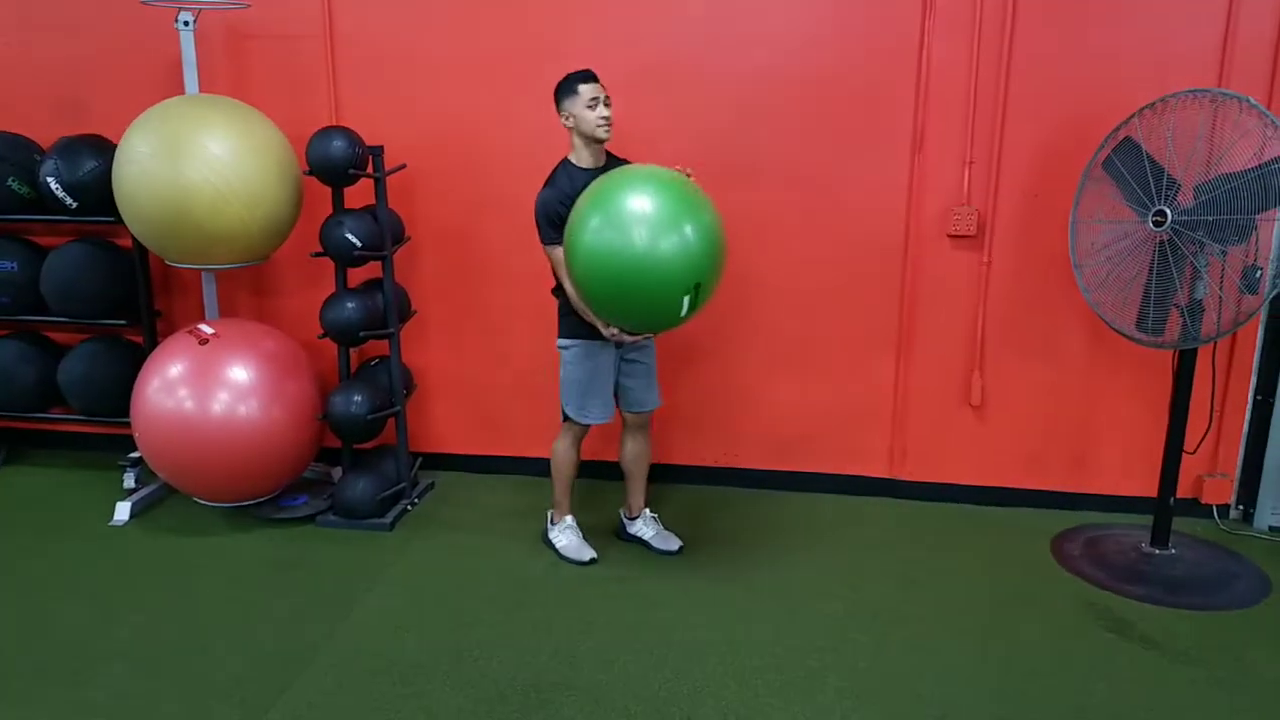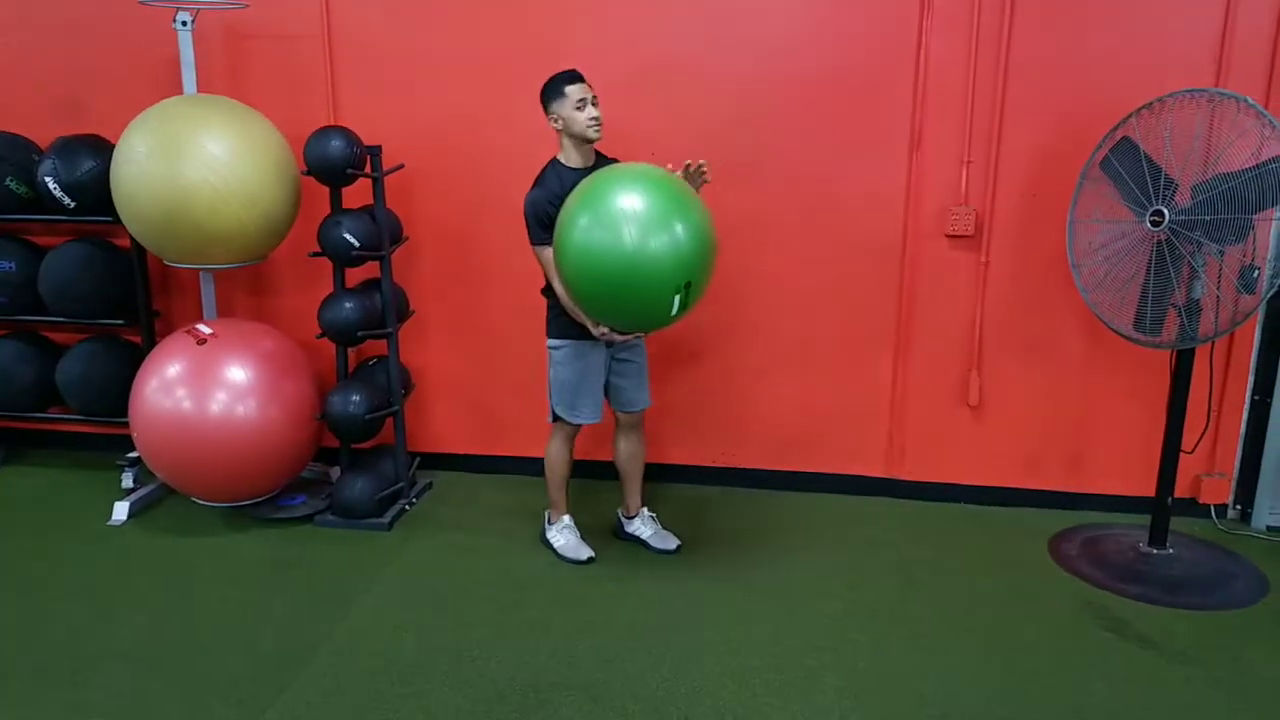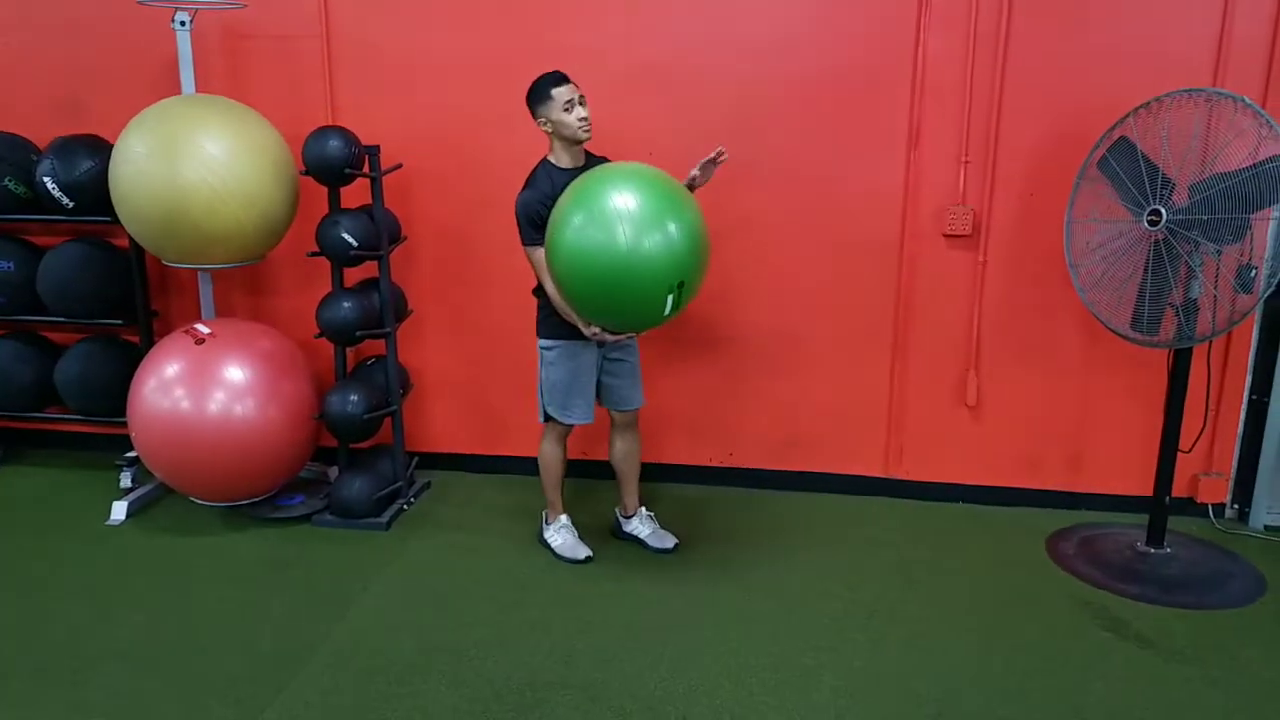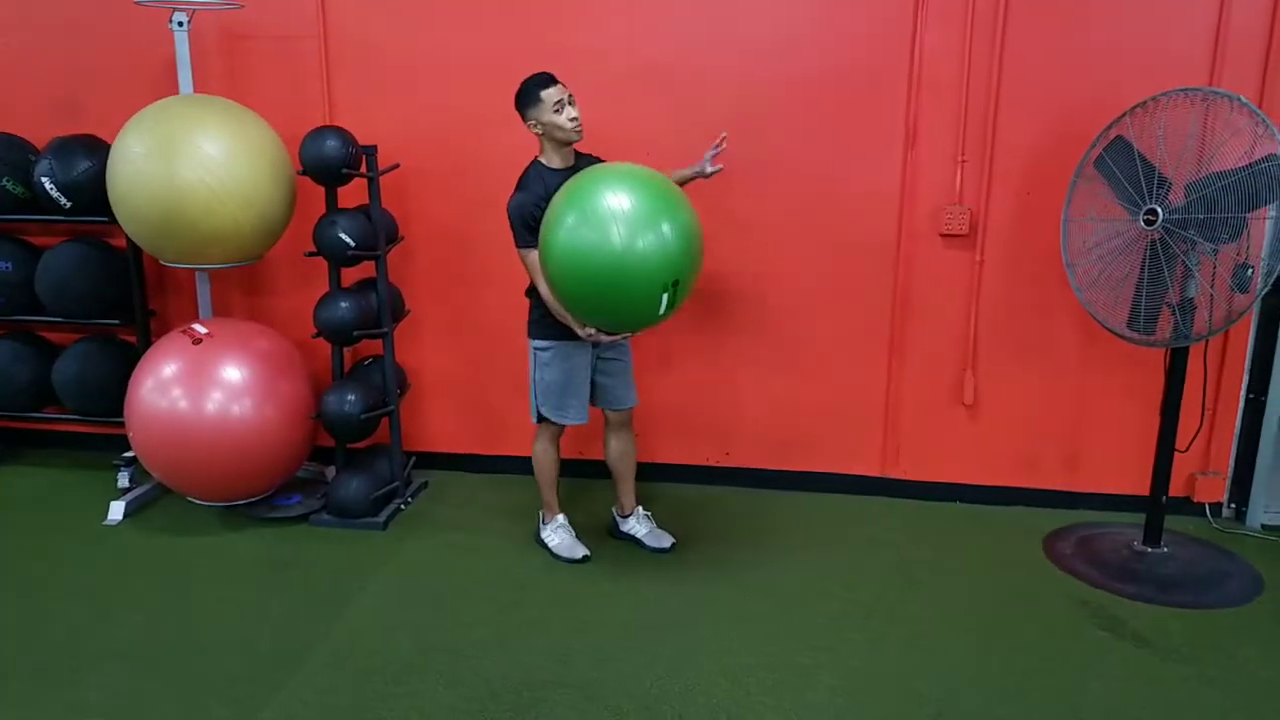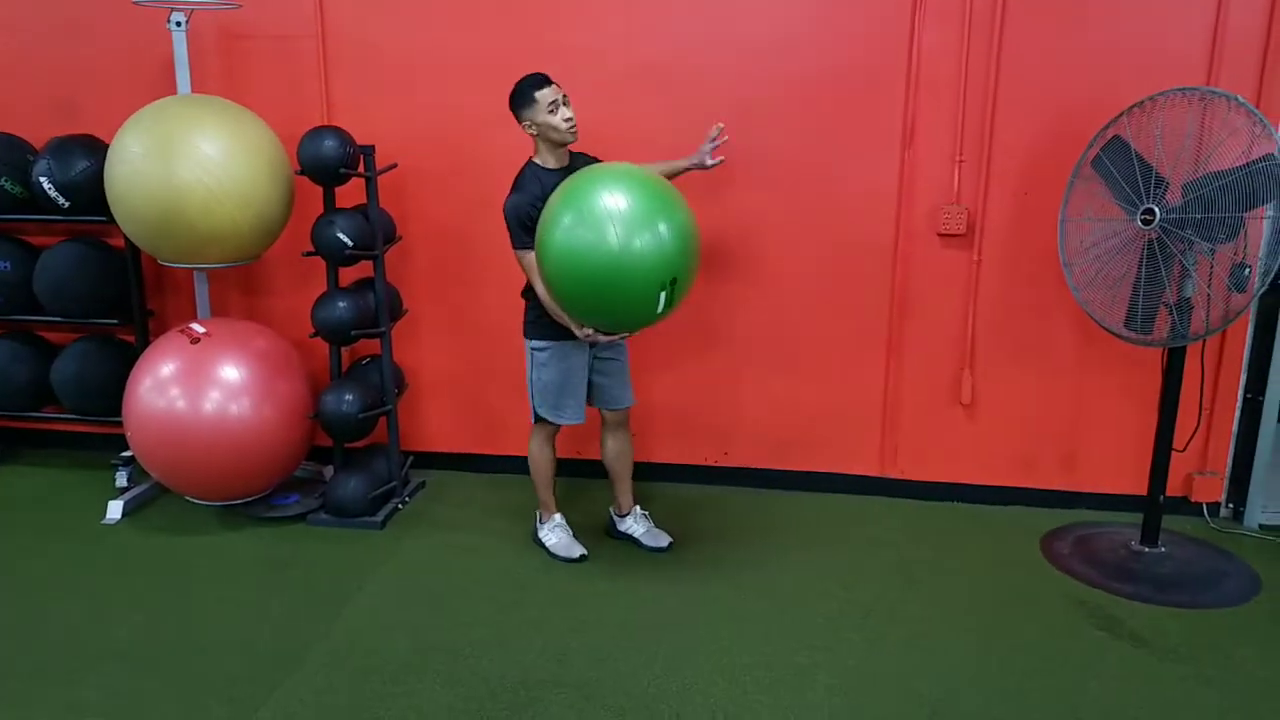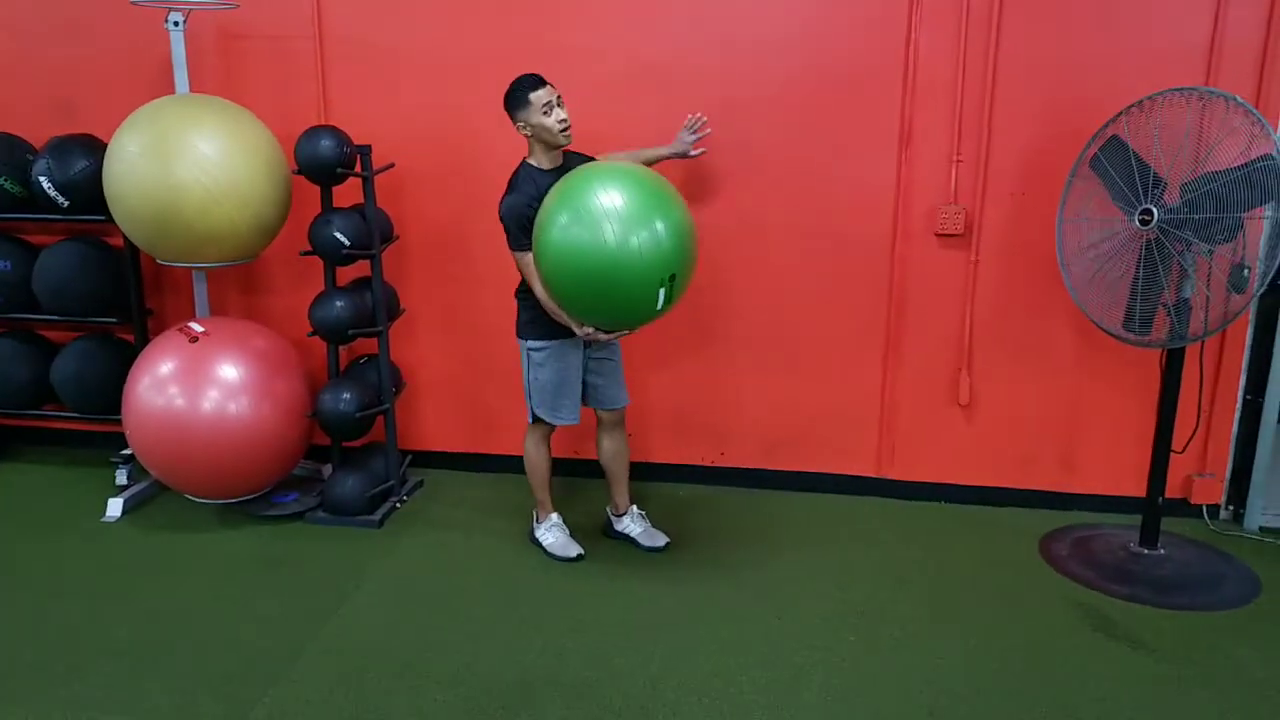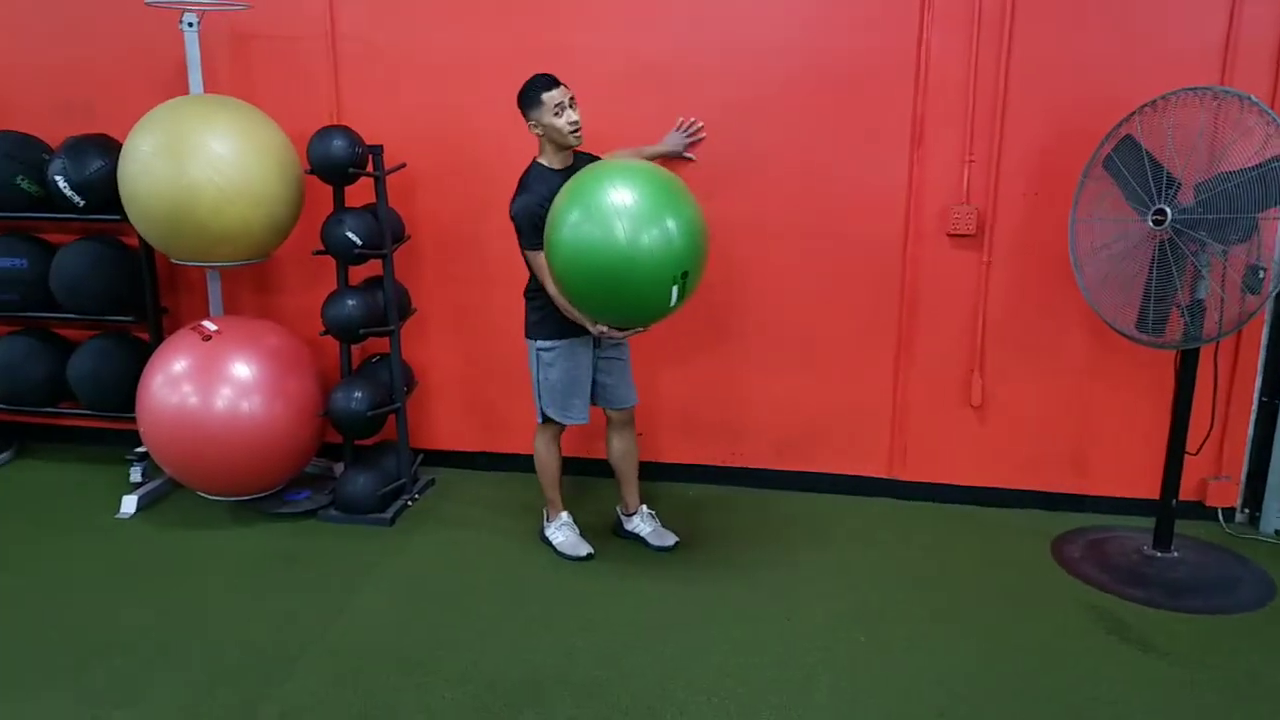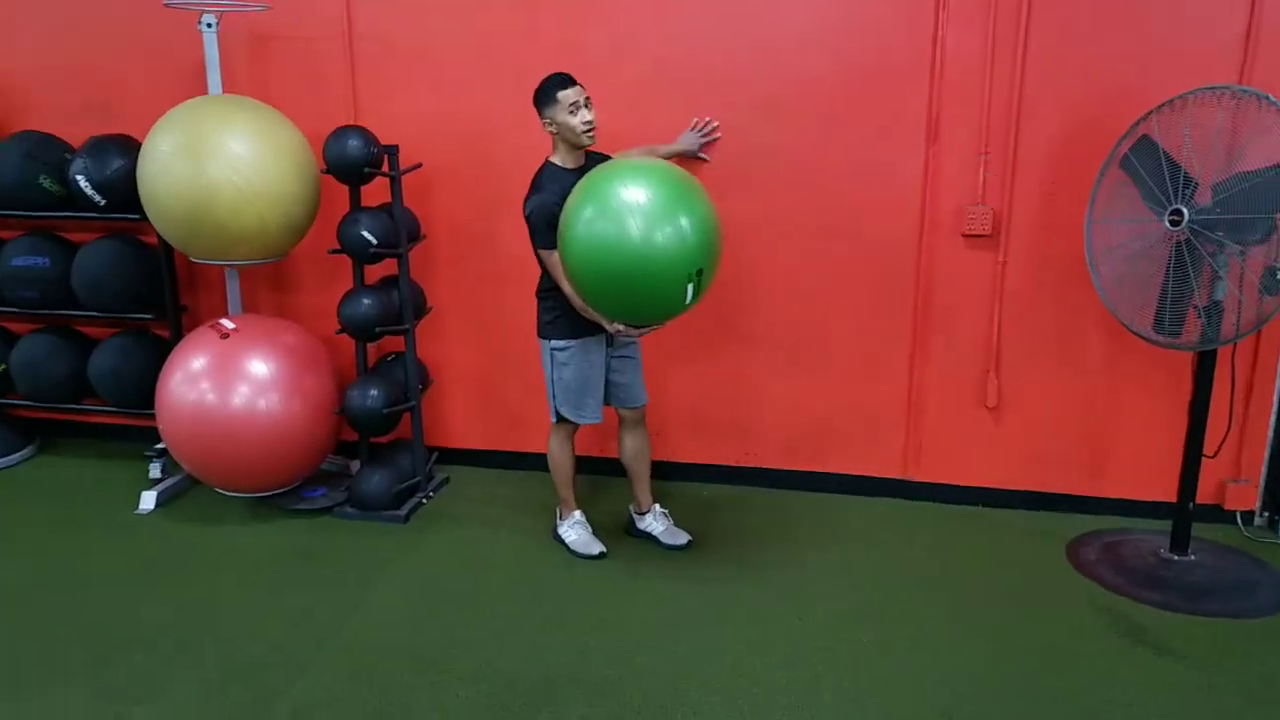
dt=0.1s
person 1, frame 1
left shoulder: (628, 173)
right shoulder: (556, 193)
right elbow: (565, 275)
right wrist: (602, 324)
right hip: (584, 329)
left knee: (639, 420)
right knee: (576, 426)
left ankle: (636, 517)
right ankle: (560, 521)
person 1, frame 2
right shoulder: (545, 194)
right elbow: (556, 276)
right wrist: (591, 325)
right hip: (574, 330)
left knee: (632, 419)
right knee: (567, 426)
left ankle: (633, 516)
right ankle: (557, 521)
person 1, frame 3
left shoulder: (604, 169)
right shoulder: (535, 196)
right elbow: (547, 277)
left wrist: (691, 181)
right wrist: (583, 325)
right hip: (565, 330)
left knee: (626, 418)
right knee: (559, 425)
left ankle: (631, 516)
right ankle: (555, 521)
person 1, frame 4
left shoulder: (595, 168)
right shoulder: (528, 198)
right elbow: (541, 279)
left wrist: (692, 173)
right wrist: (577, 327)
right hip: (558, 331)
left knee: (620, 417)
right knee: (551, 426)
left ankle: (628, 515)
right ankle: (551, 521)
person 1, frame 5
left shoulder: (586, 167)
right shoulder: (524, 199)
right elbow: (538, 281)
left wrist: (687, 163)
right wrist: (576, 328)
right hip: (553, 330)
left knee: (617, 416)
right knee: (548, 424)
left ankle: (625, 514)
right ankle: (548, 521)
person 1, frame 6
left shoulder: (579, 165)
right shoulder: (519, 199)
left elbow: (612, 164)
right elbow: (536, 281)
left wrist: (669, 150)
right wrist: (575, 327)
right hip: (549, 329)
left knee: (613, 415)
right knee: (544, 424)
left ankle: (622, 514)
right ankle: (545, 520)
person 1, frame 7
left shoulder: (585, 164)
right shoulder: (530, 200)
left elbow: (612, 161)
right elbow: (550, 282)
left wrist: (662, 148)
right wrist: (591, 325)
left hip: (604, 316)
right hip: (556, 329)
left knee: (622, 414)
right knee: (553, 424)
left ankle: (633, 514)
right ankle: (555, 519)
person 1, frame 8
left shoulder: (598, 164)
right shoulder: (544, 199)
left elbow: (627, 160)
right elbow: (565, 281)
left wrist: (677, 148)
right wrist: (607, 323)
left hip: (616, 316)
right hip: (570, 328)
left knee: (634, 414)
right knee: (567, 423)
left ankle: (645, 513)
right ankle: (569, 518)
